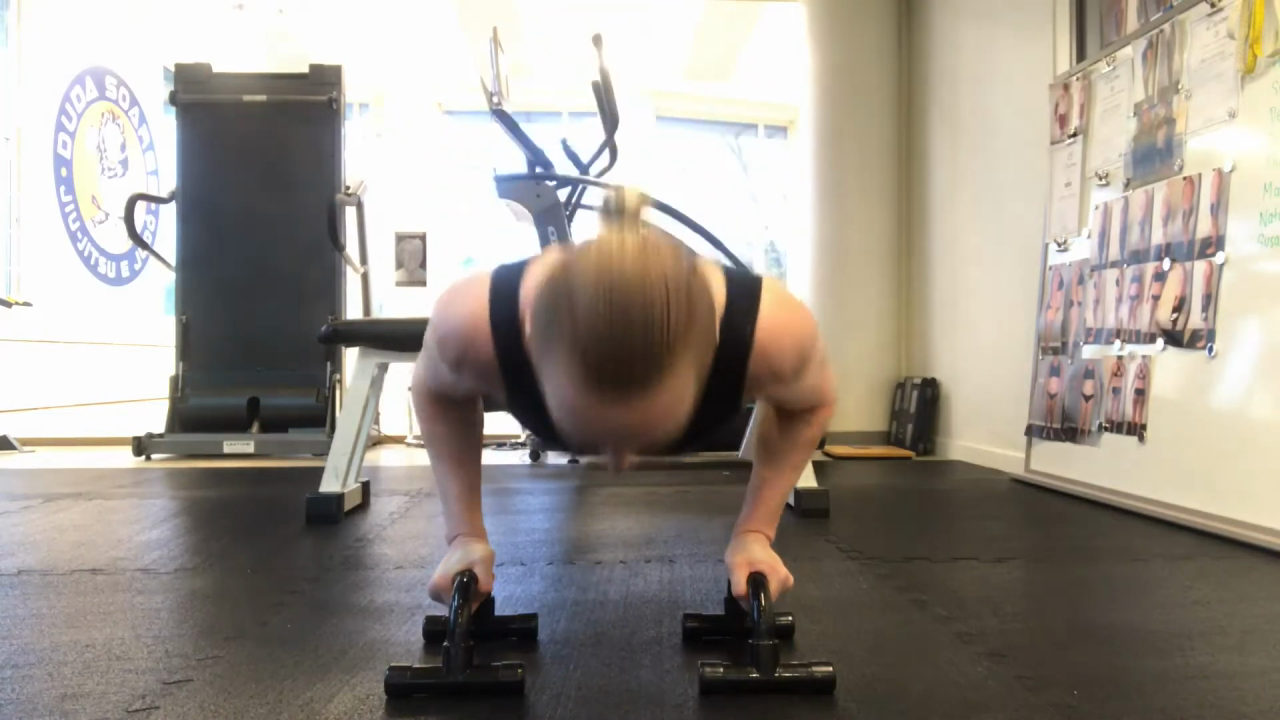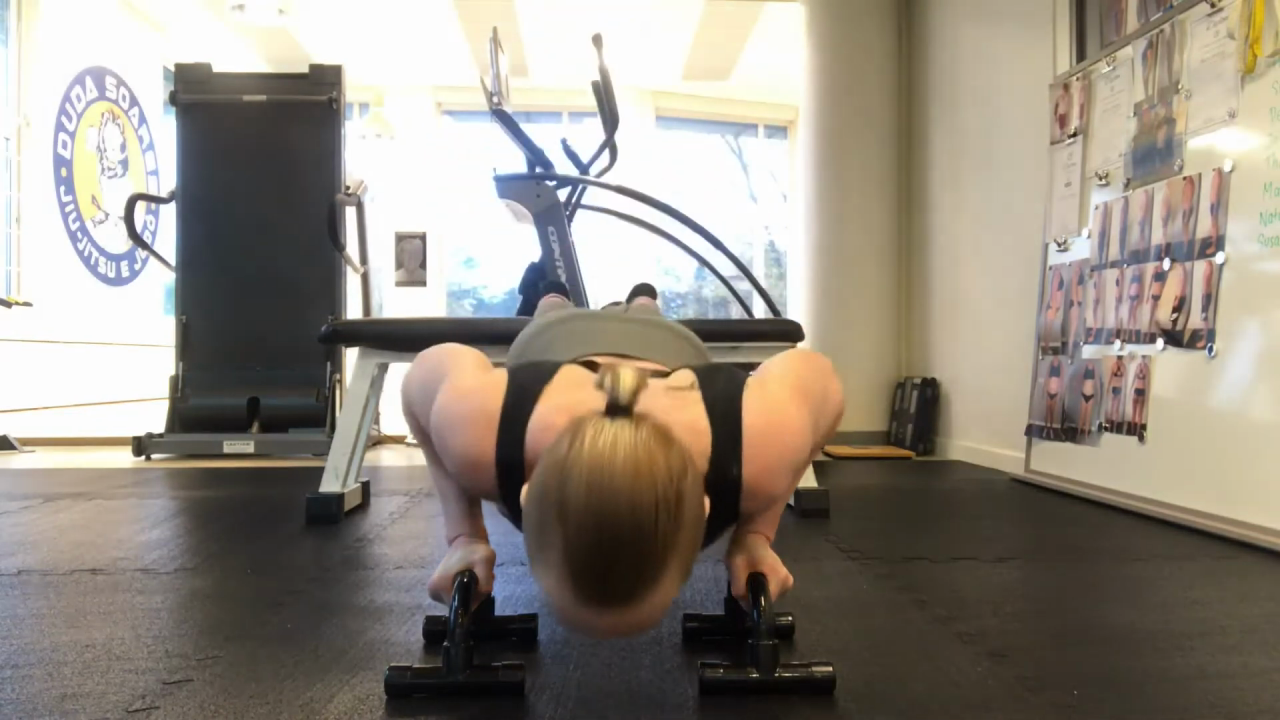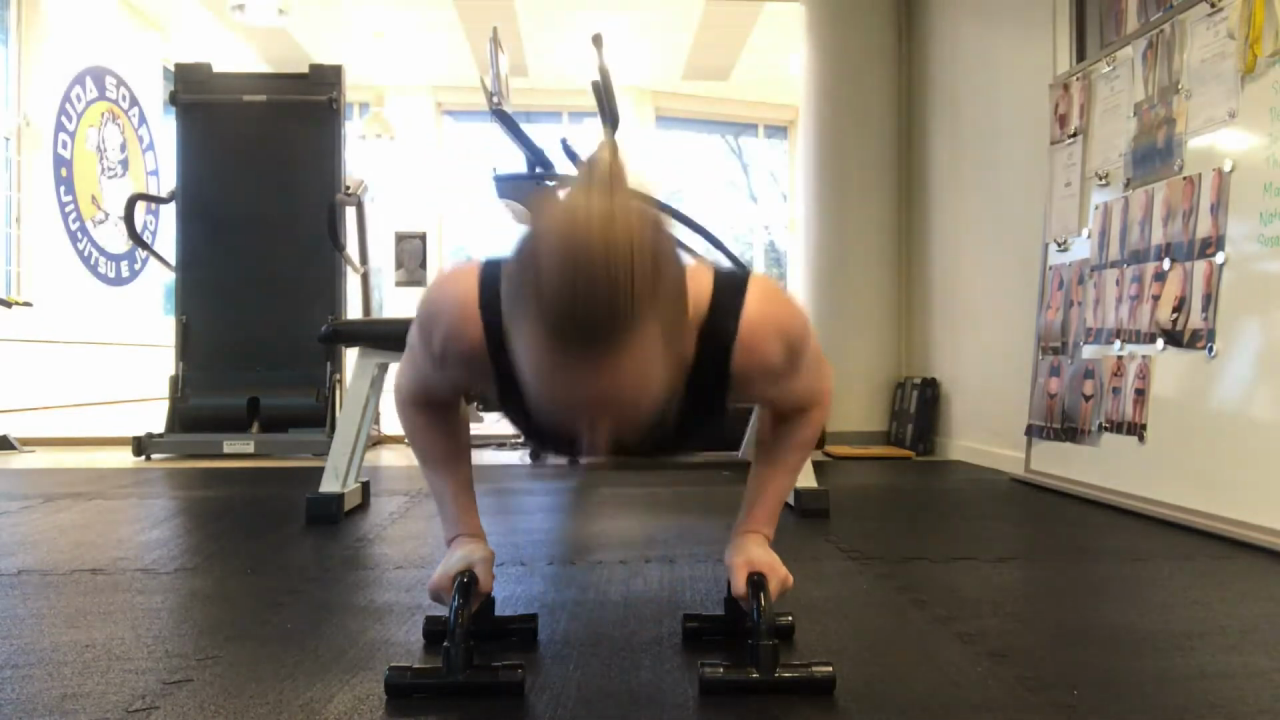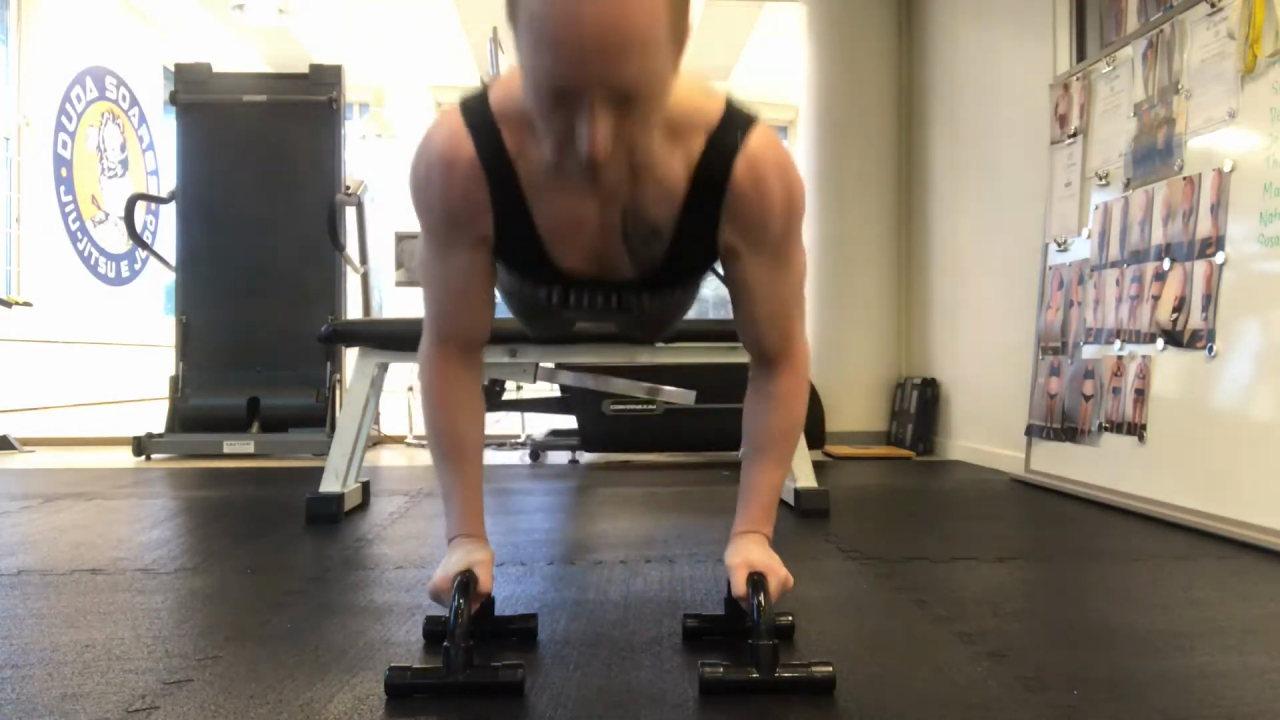
dt=0.3s
person 1, frame 1
left shoulder: (765, 329)
right shoulder: (477, 320)
left elbow: (809, 403)
right elbow: (437, 395)
left wrist: (755, 530)
right wrist: (465, 531)
person 1, frame 2
left shoulder: (754, 454)
right shoulder: (479, 436)
left elbow: (825, 386)
right elbow: (417, 382)
left wrist: (755, 536)
right wrist: (463, 536)
left ankle: (642, 308)
right ankle: (552, 303)
person 1, frame 3
left shoulder: (753, 327)
right shoulder: (463, 315)
left elbow: (807, 401)
right elbow: (419, 394)
left wrist: (753, 532)
right wrist: (462, 534)
person 1, frame 4
left shoulder: (751, 168)
right shoulder: (456, 156)
left elbow: (778, 358)
right elbow: (452, 351)
left wrist: (752, 532)
right wrist: (466, 536)
left hip: (660, 295)
right hip: (539, 293)
left knee: (651, 322)
right knee: (538, 316)
